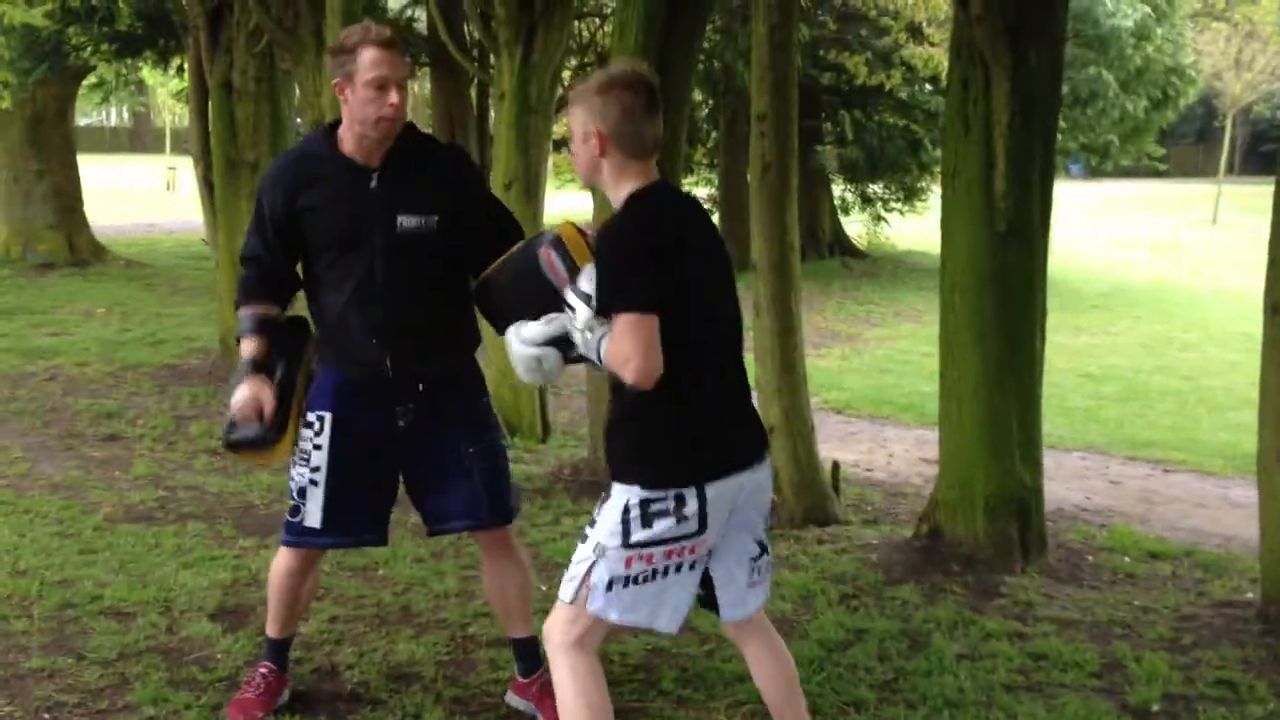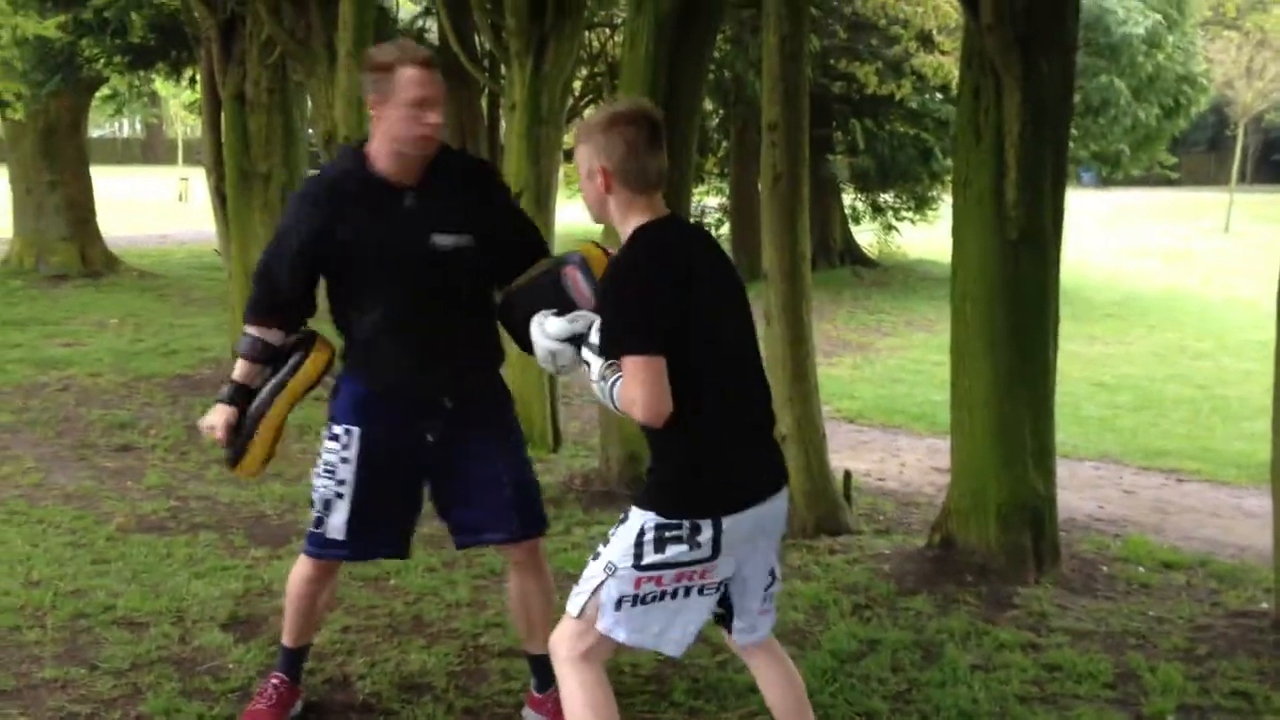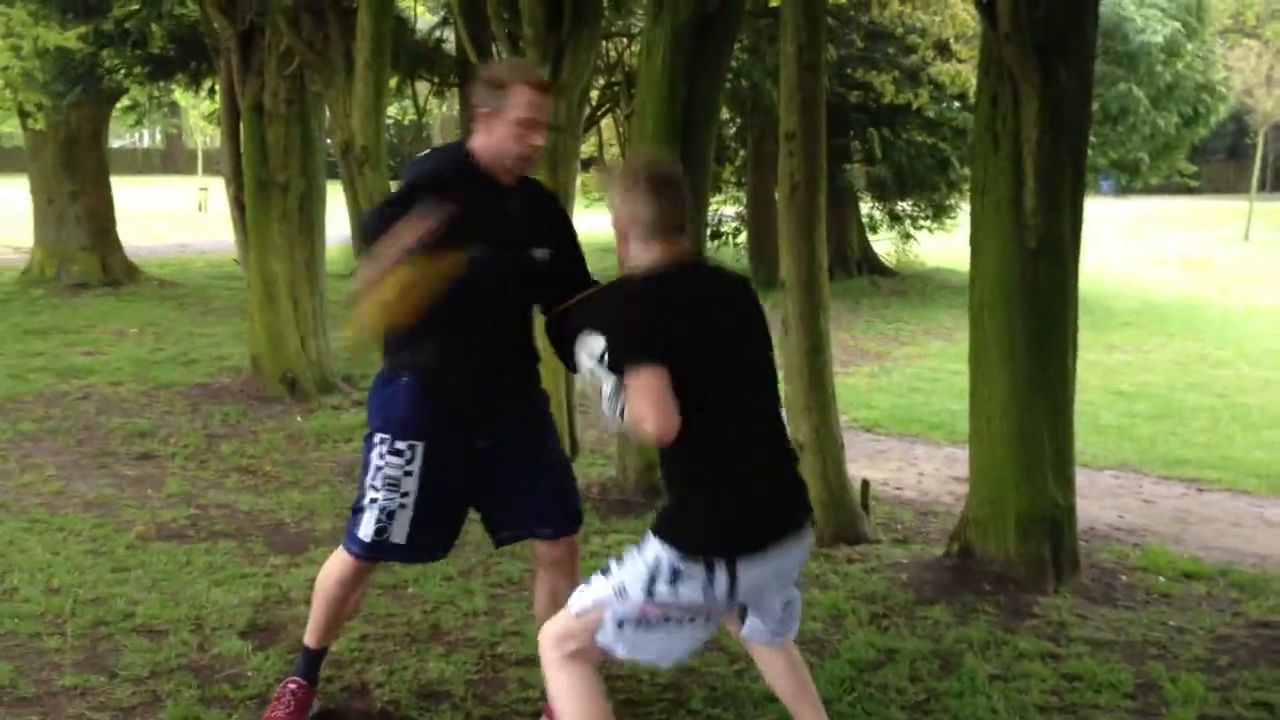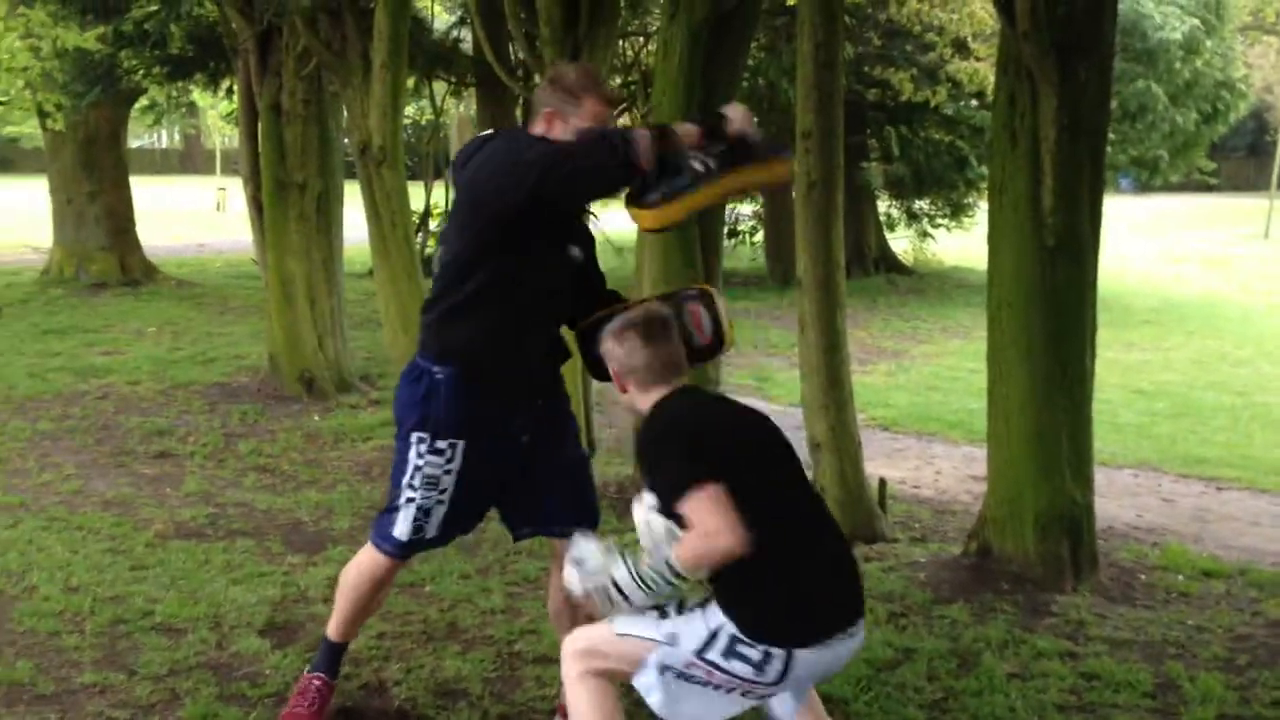
dt=0.2s
person 1, frame 1
left shoulder: (445, 170)
right shoulder: (297, 175)
left elbow: (501, 256)
right elbow: (263, 273)
right wrist: (255, 369)
left hip: (445, 384)
right hip: (348, 386)
left knee: (493, 530)
right knee: (304, 541)
person 1, frame 2
left shoulder: (474, 187)
right shoulder: (331, 196)
left elbow: (528, 273)
right elbow: (278, 297)
right wrist: (238, 394)
left hip: (471, 399)
right hip: (374, 399)
left knee: (522, 543)
right knee: (325, 552)
person 1, frame 3
left shoulder: (540, 210)
right shoulder: (436, 182)
left elbow: (573, 299)
right elbow: (385, 233)
left hip: (511, 401)
right hip: (422, 399)
left knee: (558, 545)
right knee: (363, 551)
person 1, frame 4
left shoulder: (569, 202)
right shoulder: (505, 168)
left elbow: (588, 302)
right elbow: (612, 156)
right wrist: (710, 129)
left hip: (533, 395)
right hip: (455, 391)
left knee: (574, 543)
right knee: (395, 544)
person 2, frame 1
left shoulder: (627, 233)
right shoulder: (686, 213)
left elbow: (640, 366)
left wrist: (585, 326)
right wrist: (590, 316)
left hip: (671, 481)
right hip: (742, 464)
left knee: (568, 636)
right knee: (747, 621)
person 2, frame 2
left shoulder: (631, 270)
right shoulder: (699, 246)
left elbow: (651, 406)
left wrist: (601, 371)
right wrist: (597, 336)
left hip: (692, 507)
right hip: (761, 491)
left knee: (575, 648)
right knee: (753, 639)
person 2, frame 3
left shoulder: (631, 300)
right shoulder: (734, 290)
left elbow: (658, 423)
left wrist: (613, 393)
left hip: (708, 546)
right hip: (787, 528)
left knee: (562, 645)
right knee: (763, 631)
person 2, frame 4
left shoulder: (664, 431)
right shoulder: (740, 416)
left elbow: (724, 538)
left wrist: (636, 579)
left hip: (769, 635)
right hip: (842, 624)
left knee: (582, 655)
